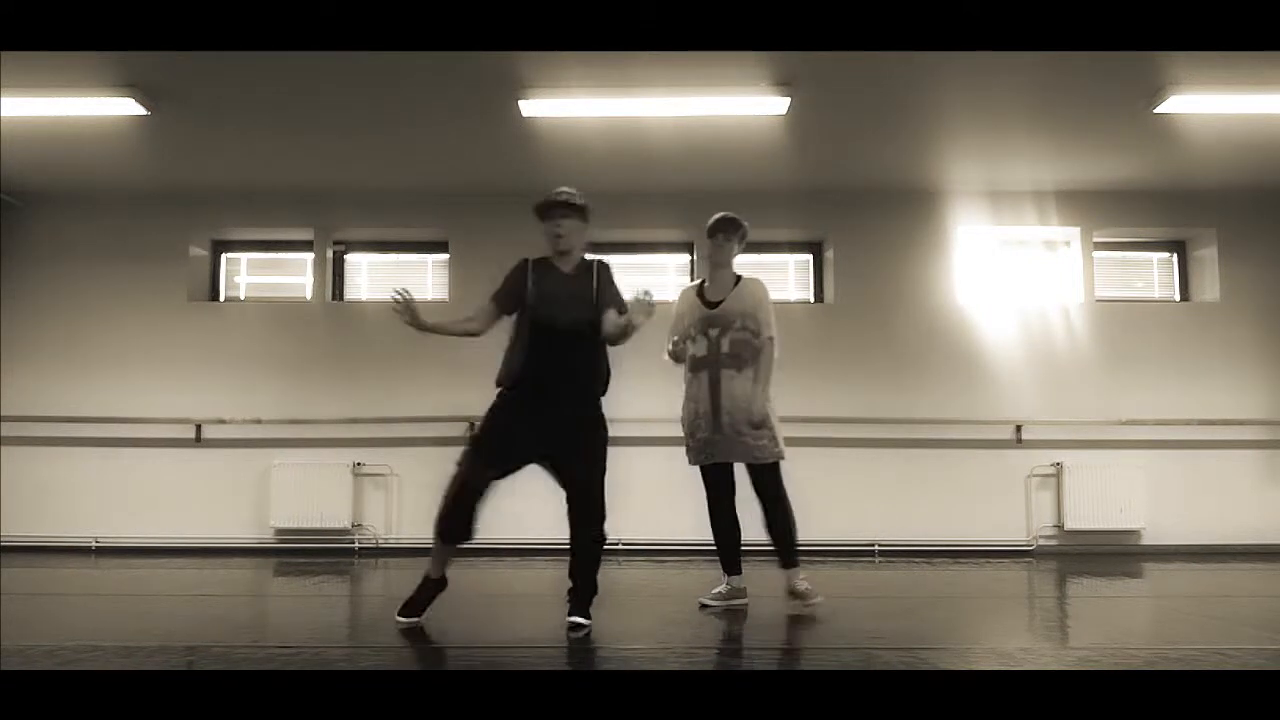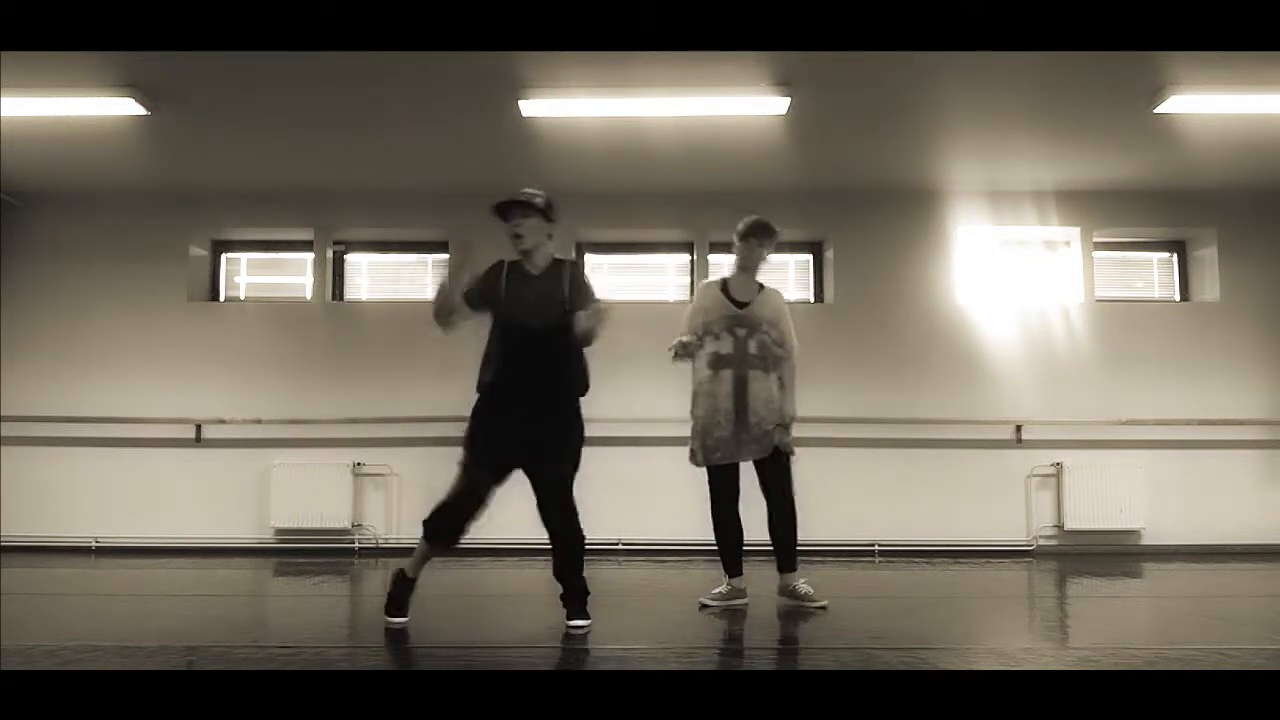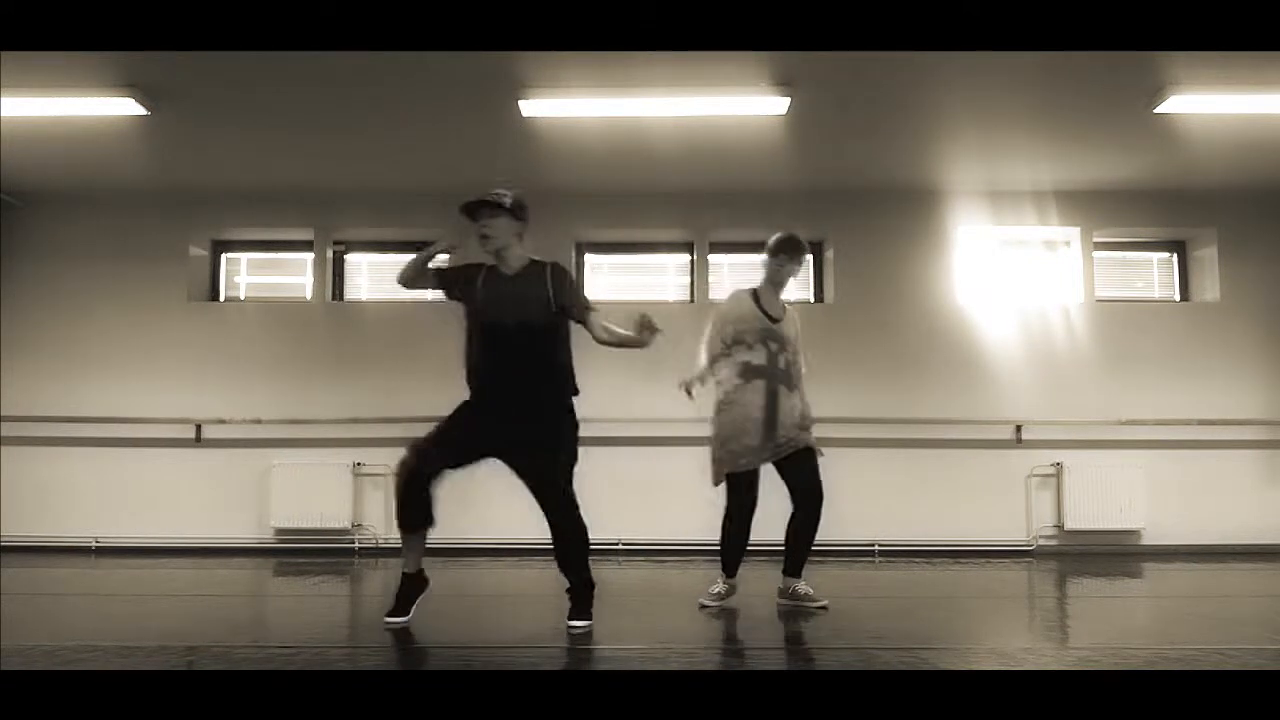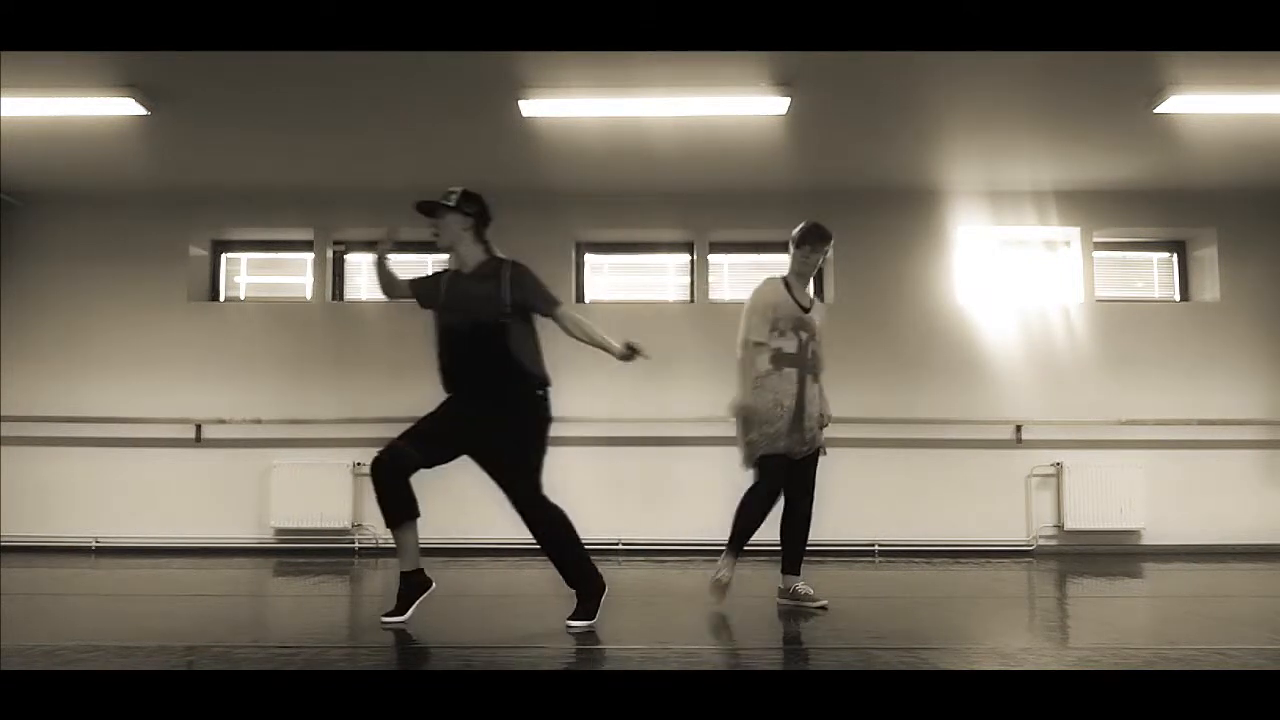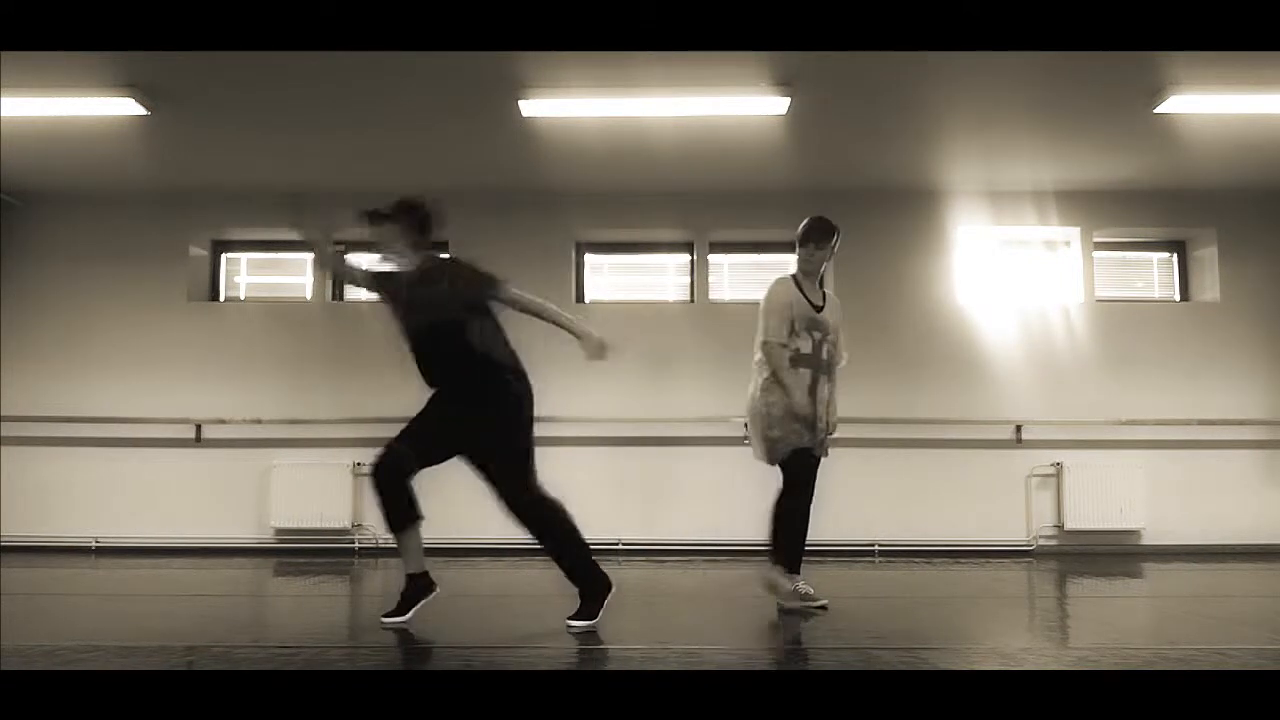
dt=0.3s
person 1, frame 1
left shoulder: (599, 274)
right shoulder: (527, 273)
left elbow: (609, 333)
right elbow: (478, 322)
left wrist: (630, 325)
right wrist: (424, 325)
left hip: (579, 412)
right hip: (521, 404)
left knee: (588, 504)
right knee: (468, 482)
left ankle: (581, 600)
right ankle: (433, 580)
person 1, frame 2
left shoulder: (571, 275)
right shoulder: (499, 275)
left elbow: (583, 334)
right elbow: (445, 318)
left wrist: (592, 325)
right wrist: (450, 285)
left hip: (556, 412)
right hip: (500, 407)
left knee: (558, 505)
right knee: (469, 494)
left ankle: (575, 600)
right ankle: (407, 577)
person 1, frame 3
left shoulder: (551, 277)
right shoulder: (473, 278)
left elbow: (597, 328)
right elbow: (407, 280)
left wrist: (634, 339)
right wrist: (431, 254)
left hip: (544, 412)
right hip: (487, 407)
left knee: (559, 501)
right knee: (416, 469)
left ankle: (582, 594)
right ankle: (412, 577)
person 1, frame 4
left shoulder: (512, 275)
right shoulder: (444, 283)
left elbow: (567, 319)
right elbow: (393, 291)
left wrist: (614, 347)
right wrist: (381, 256)
left hip: (516, 408)
right hip: (465, 406)
left knee: (528, 499)
right knee: (389, 465)
left ankle: (589, 590)
right ankle: (412, 577)
person 1, frame 5
left shoulder: (453, 274)
right shoulder: (402, 282)
left elbow: (520, 299)
right elbow: (348, 275)
left wrist: (579, 329)
left hip: (499, 393)
right hip: (455, 397)
left knee: (518, 492)
right knee: (390, 468)
left ankle: (593, 583)
right ankle: (417, 580)
person 2, frame 1
left shoulder: (753, 290)
right shoulder: (688, 297)
left elbow: (766, 346)
right elbow: (679, 350)
left wrist: (761, 397)
right wrist: (674, 350)
left hip: (746, 404)
right hip: (703, 409)
left knee: (770, 488)
right knee: (718, 495)
left ankle: (793, 575)
right ankle: (733, 582)
person 2, frame 2
left shoulder: (774, 299)
right shoulder: (707, 292)
left elbow: (787, 355)
right elbow: (690, 345)
left wrist: (789, 400)
right wrist: (683, 346)
left hip: (764, 407)
right hip: (716, 408)
left knee: (780, 491)
right knee: (723, 496)
left ankle: (789, 578)
right ankle: (734, 582)
person 2, frame 3
left shoulder: (791, 317)
right shoulder: (738, 303)
right elbow: (711, 348)
left wrist: (804, 405)
right wrist: (699, 374)
left hip: (786, 420)
right hip: (741, 416)
left knee: (810, 494)
right knee: (741, 501)
left ankle: (791, 582)
right ankle: (727, 579)
person 2, frame 4
left shoulder: (816, 307)
right shoulder: (769, 290)
right elbow: (750, 343)
left wrist: (822, 402)
right wrist: (744, 391)
left hip: (804, 410)
right hip: (768, 403)
left knee: (802, 495)
right knee: (769, 483)
left ankle: (791, 581)
right ankle: (730, 557)
person 2, frame 5
left shoulder: (832, 301)
right shoulder: (781, 290)
right elbow: (771, 346)
left wrist: (829, 407)
right wrist: (795, 395)
left hip: (811, 407)
right hip: (778, 402)
left knee: (802, 490)
right knee: (797, 479)
left ankle: (788, 577)
right ankle: (778, 569)
